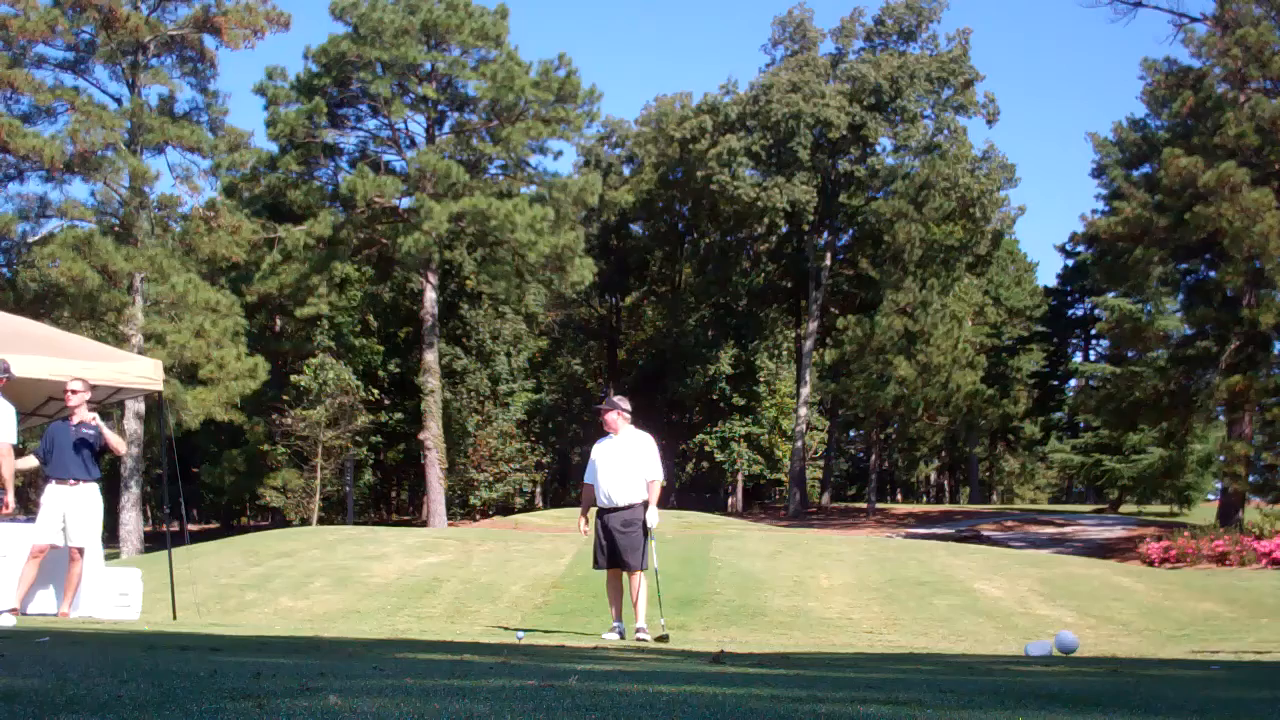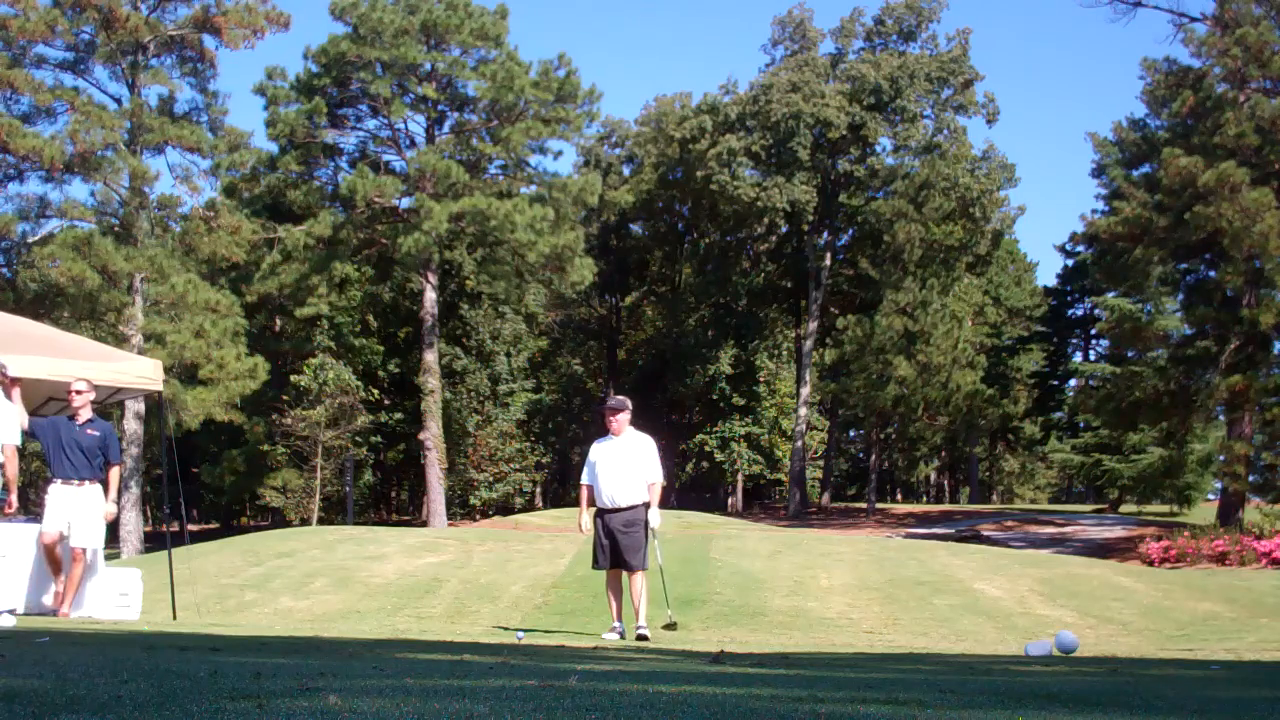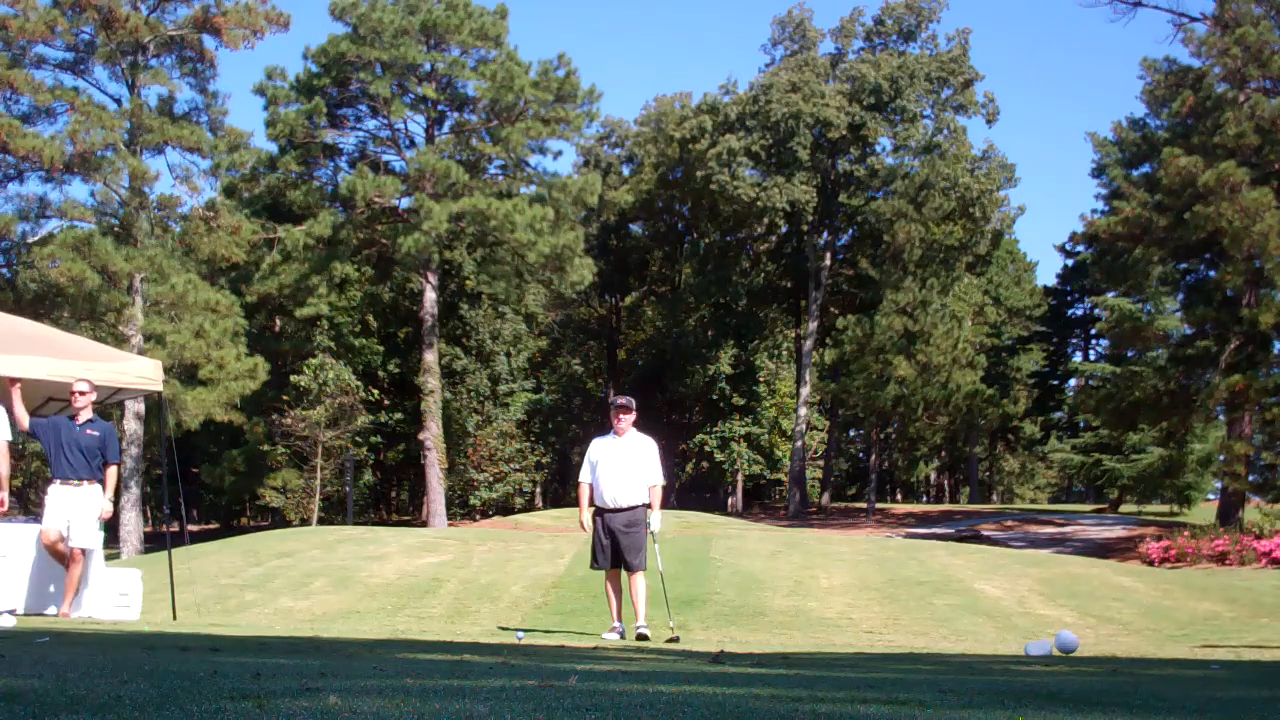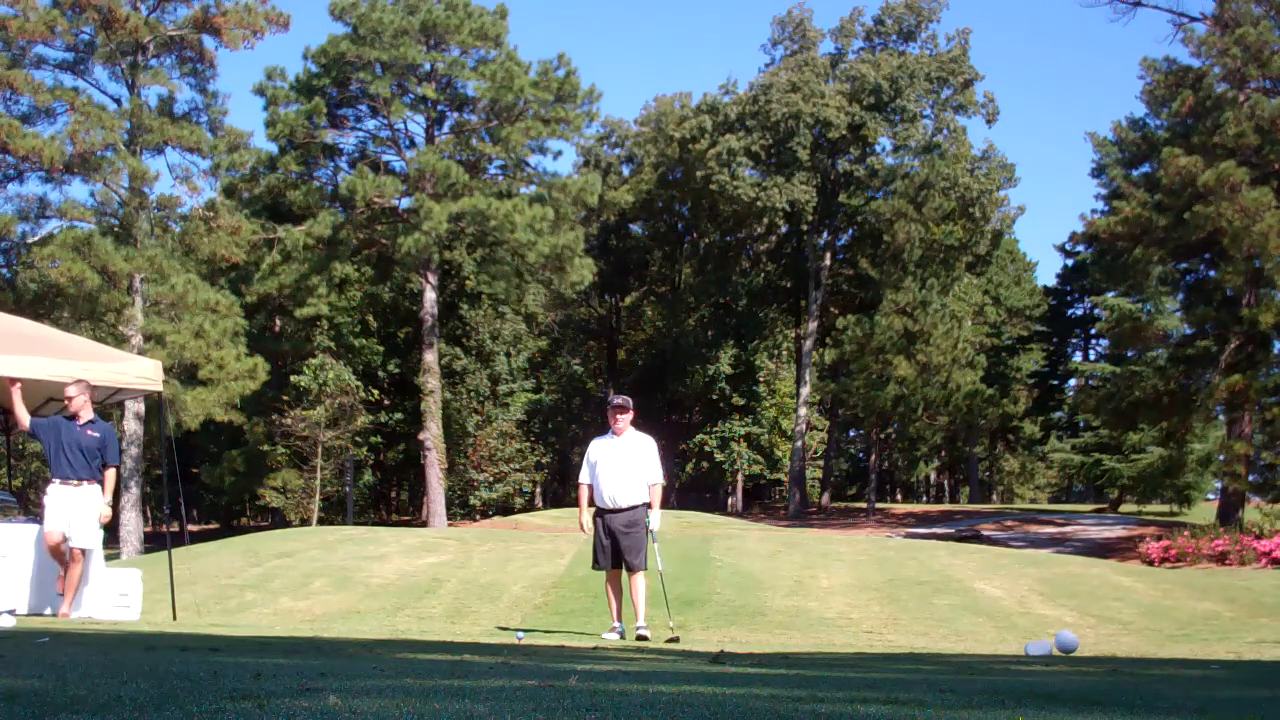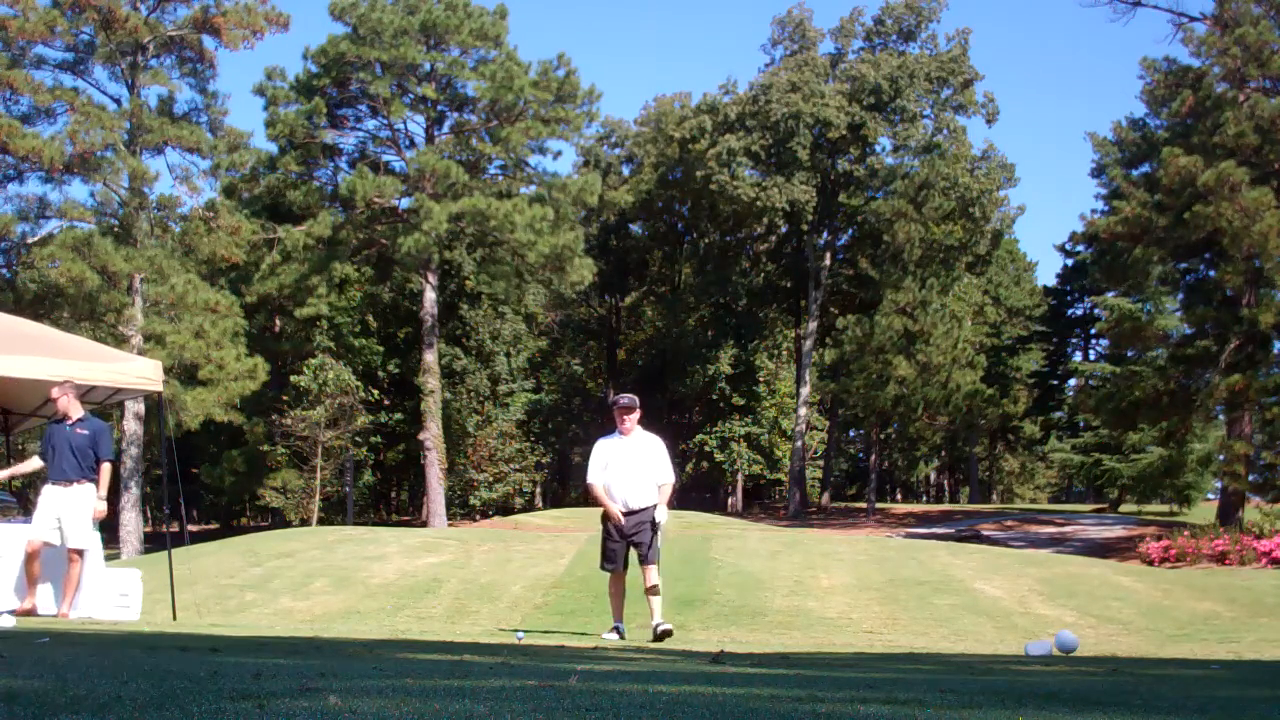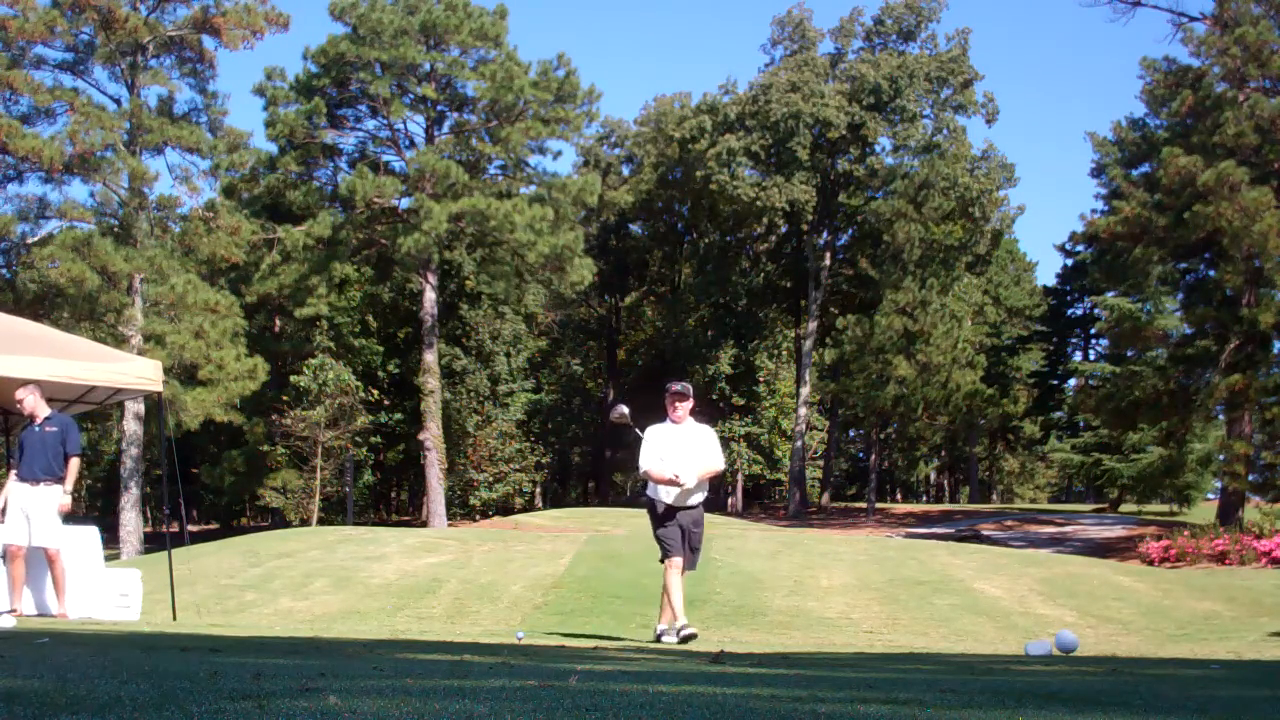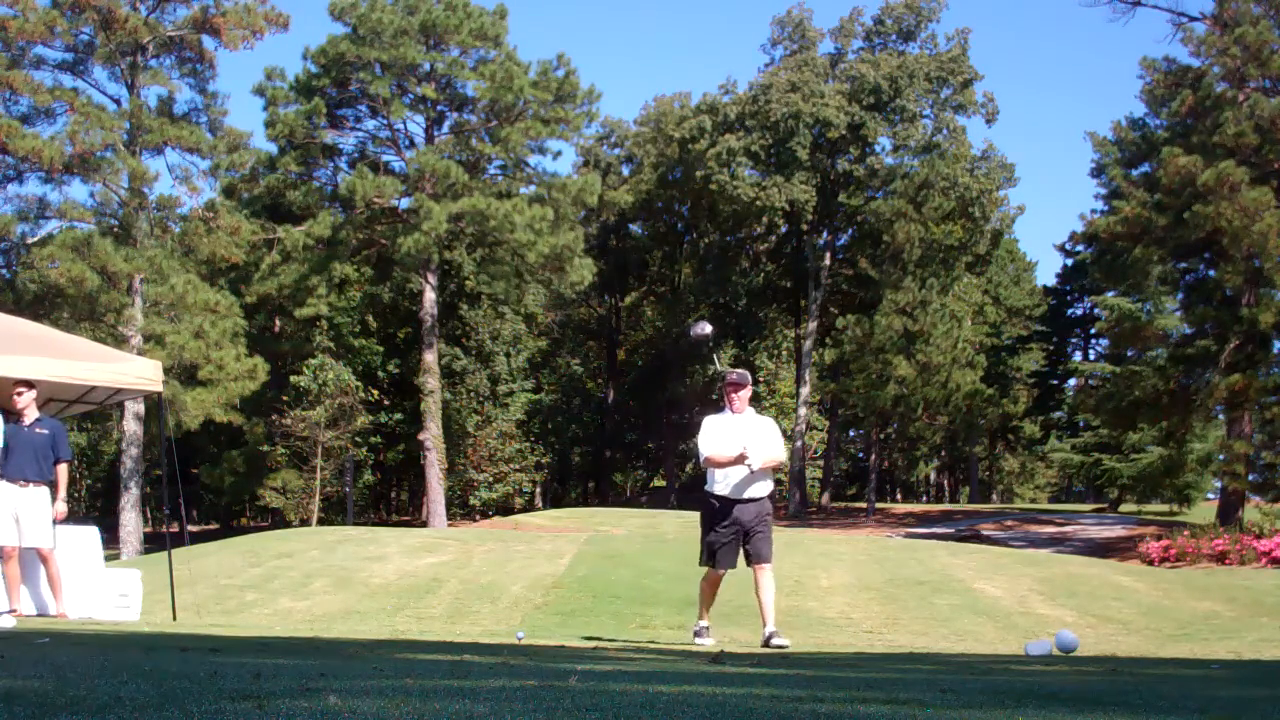
dt=0.7s
person 1, frame 1
left shoulder: (643, 440)
right shoulder: (600, 445)
left elbow: (655, 477)
right elbow: (589, 483)
left wrist: (652, 506)
right wrist: (583, 513)
left hip: (632, 512)
right hip: (604, 514)
left knee: (635, 570)
right knee: (612, 571)
left ankle: (640, 625)
right ankle: (617, 624)
person 1, frame 2
left shoulder: (644, 442)
right shoulder: (598, 446)
left elbow: (655, 479)
right elbow: (587, 482)
left wrist: (654, 508)
right wrist: (584, 512)
left hip: (633, 513)
right hip: (604, 515)
left knee: (636, 570)
right knee: (612, 571)
left ankle: (641, 624)
right ankle: (617, 625)
person 1, frame 3
left shoulder: (646, 444)
right shoulder: (597, 444)
left elbow: (655, 481)
right elbow: (585, 481)
left wrist: (656, 512)
right wrist: (583, 511)
left hip: (633, 514)
right hip: (603, 515)
left knee: (635, 570)
right knee: (611, 571)
left ankle: (641, 623)
right ankle: (617, 625)
person 1, frame 4
left shoulder: (645, 442)
right shoulder: (596, 444)
left elbow: (655, 480)
right elbow: (585, 482)
left wrist: (655, 510)
right wrist: (583, 512)
left hip: (634, 514)
right hip: (603, 515)
left knee: (636, 570)
right knee: (611, 571)
left ankle: (640, 624)
right ankle: (617, 625)
person 1, frame 5
left shoulder: (653, 442)
right shoulder: (603, 444)
left elbow: (666, 479)
right elbow: (594, 481)
left wrist: (662, 505)
right wrist: (608, 506)
left hip: (645, 515)
right hip: (615, 518)
left knee: (650, 565)
right knee: (616, 572)
left ankle: (657, 621)
right ankle: (618, 625)
person 1, frame 6
left shoulder: (705, 433)
right shoulder: (654, 432)
left elbow: (717, 464)
right elbow: (646, 470)
left wrist: (694, 477)
right wrist: (669, 480)
left hip: (693, 510)
right hip: (663, 508)
left knee: (678, 569)
right knee: (673, 563)
left ankle: (662, 627)
right ankle: (680, 624)
person 1, frame 7
left shoulder: (766, 423)
right shoulder: (712, 422)
left elbow: (780, 456)
right elbow: (707, 458)
left wrist: (757, 462)
right wrist: (736, 459)
left hip: (758, 505)
right hip: (721, 504)
left knee: (763, 565)
right knee: (717, 570)
left ankle: (770, 631)
right ankle: (702, 624)
person 2, frame 1
left shoulder: (97, 428)
right shoulder: (55, 427)
left elbow: (120, 450)
right elbow: (38, 459)
left wrist: (99, 425)
left hip: (84, 494)
right hip: (54, 492)
left knee: (75, 553)
right knee: (38, 549)
left ankle: (65, 609)
right ankle: (15, 604)
person 2, frame 2
left shoulder: (104, 429)
right shoulder: (56, 424)
left elbow: (114, 466)
right elbow: (24, 423)
left wrist: (111, 499)
right wrist: (15, 390)
left hip: (88, 493)
right hip: (59, 491)
left knee: (78, 552)
right knee: (48, 539)
left ankle: (66, 608)
right ankle: (59, 581)
person 2, frame 3
left shoulder: (105, 429)
right shoulder: (56, 424)
left elbow: (111, 466)
right elbow: (24, 423)
left wrist: (108, 498)
right wrist: (15, 391)
left hip: (88, 493)
right hip: (59, 491)
left knee: (77, 553)
right knee: (49, 539)
left ankle: (65, 609)
right ankle: (68, 566)
person 2, frame 4
left shoulder: (105, 430)
right shoulder: (57, 424)
left elbow: (110, 469)
right elbow: (25, 423)
left wrist: (107, 502)
right wrist: (15, 391)
left hip: (88, 493)
right hip: (58, 491)
left knee: (77, 553)
right knee: (53, 539)
left ankle: (65, 609)
right ankle: (64, 568)
person 2, frame 5
left shoulder: (97, 427)
right shoulder: (53, 428)
left elbow: (105, 464)
right elbow: (41, 460)
left wrist: (101, 497)
left hip: (80, 493)
right hip: (51, 492)
left knee: (75, 554)
right knee: (32, 547)
left ankle: (65, 609)
right ankle: (29, 601)
person 2, frame 6
left shoulder: (64, 423)
right shoulder: (25, 431)
left elbow: (74, 458)
left wrist: (67, 491)
left hip: (49, 492)
right hip: (20, 492)
left knee: (52, 552)
left ankle: (62, 607)
person 2, frame 7
left shoulder: (53, 427)
left elbow: (62, 464)
left wrist: (61, 498)
left hip: (37, 493)
left knee: (45, 552)
left ankle: (60, 608)
